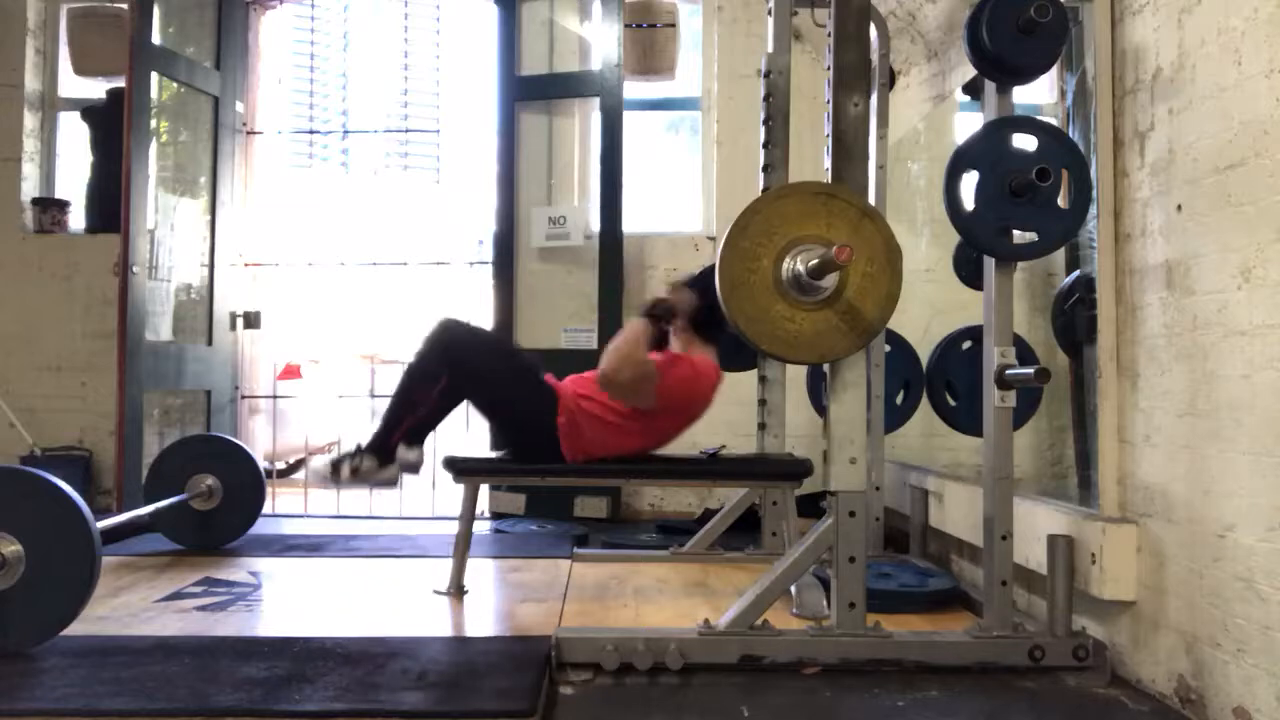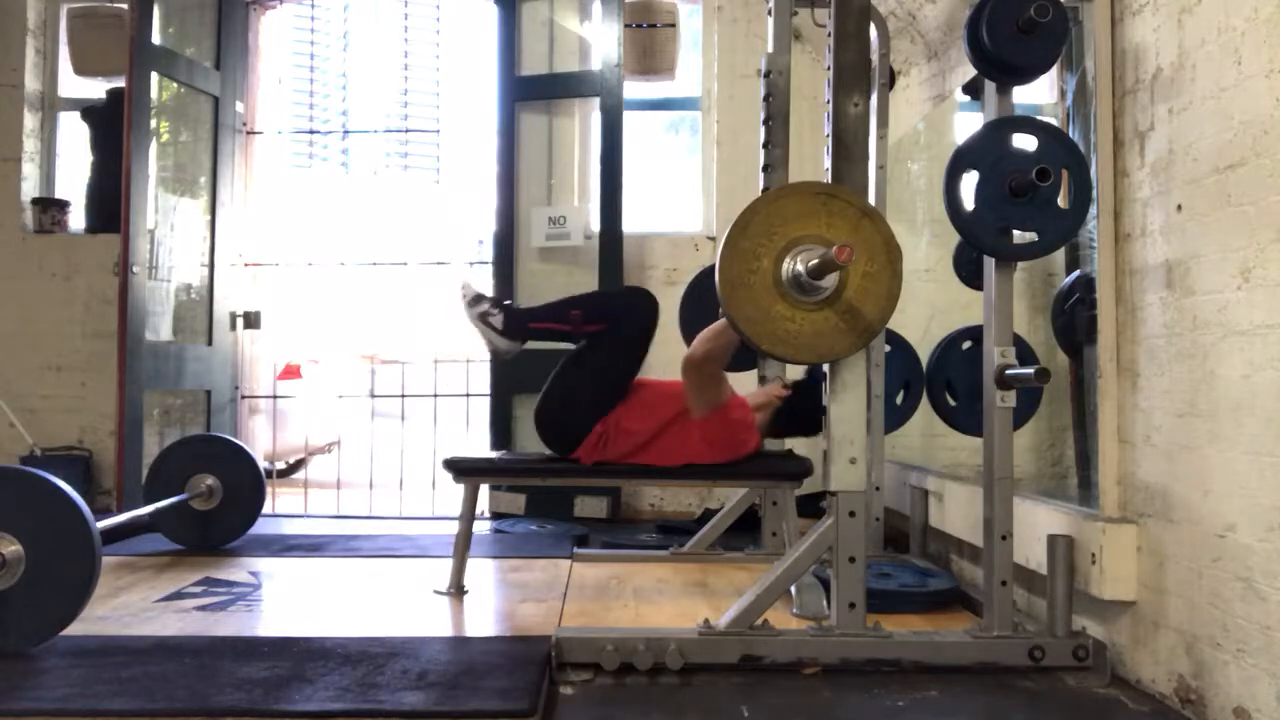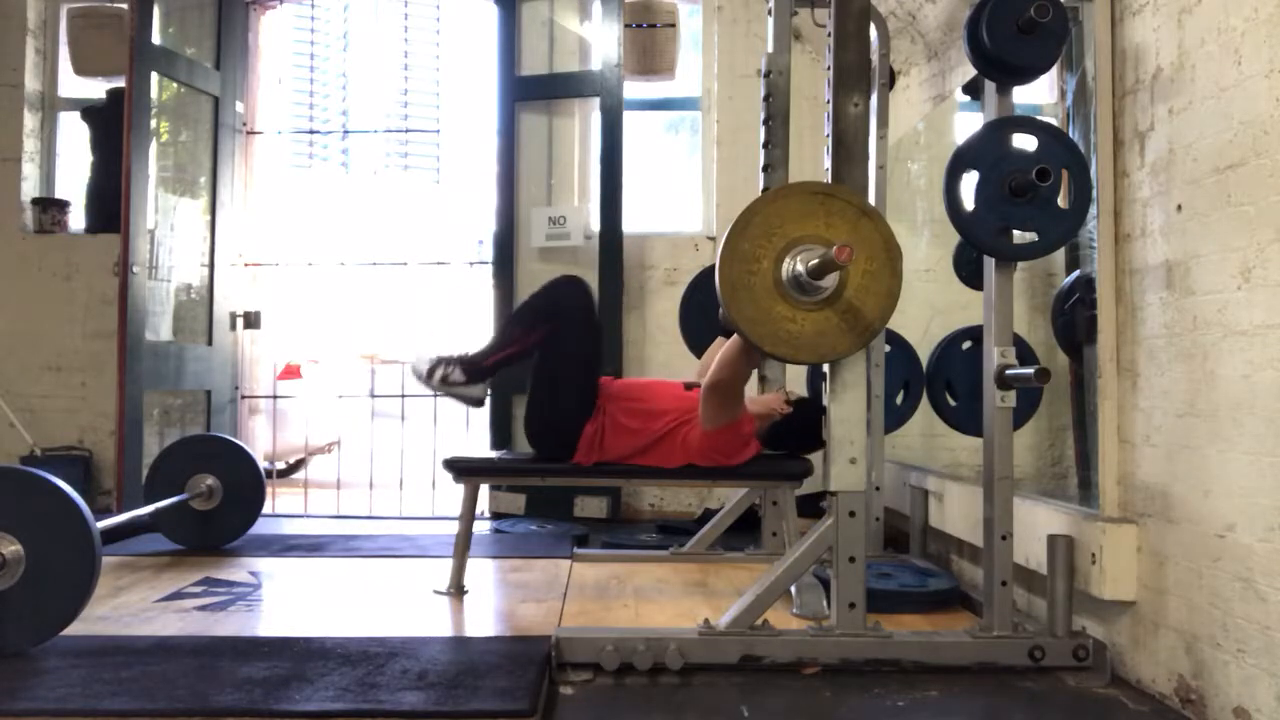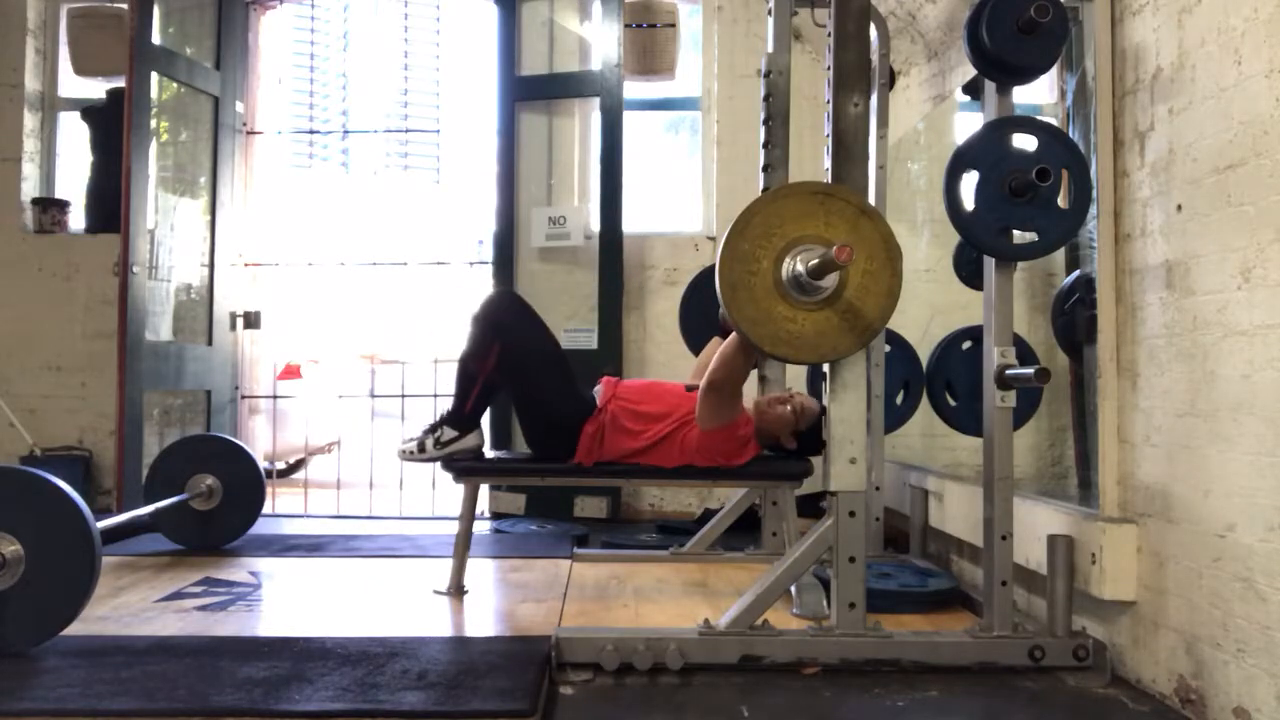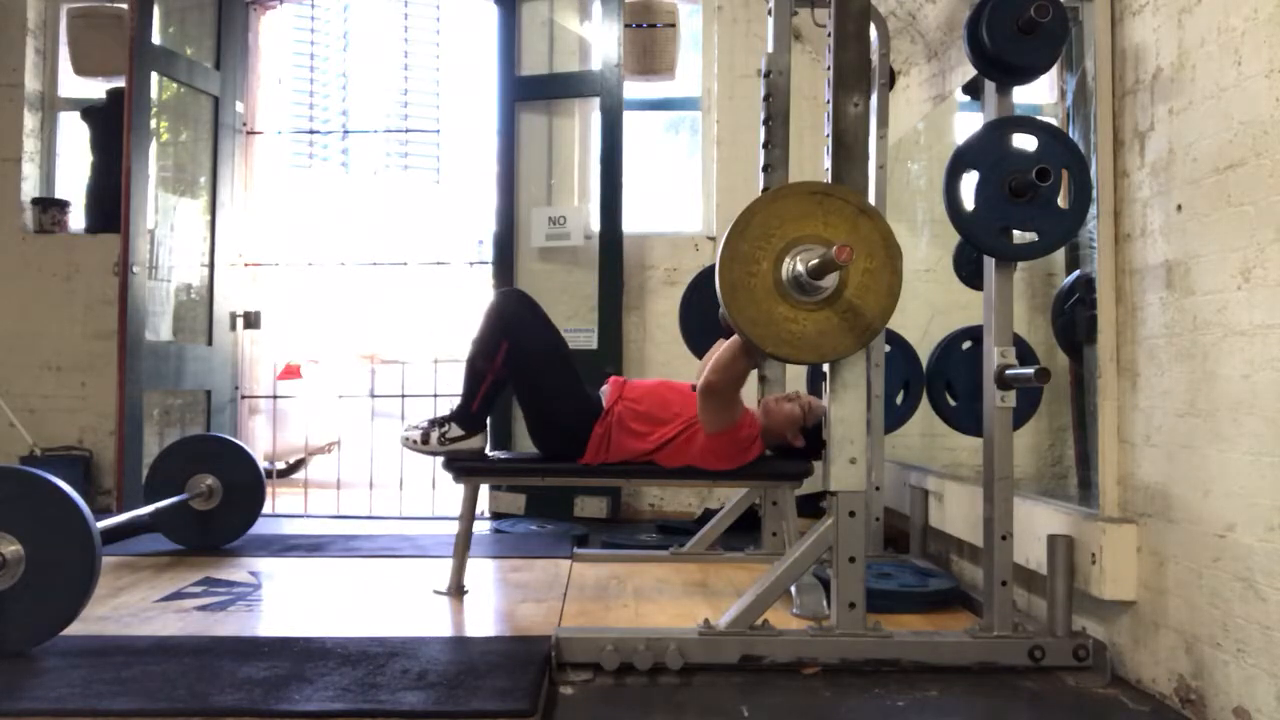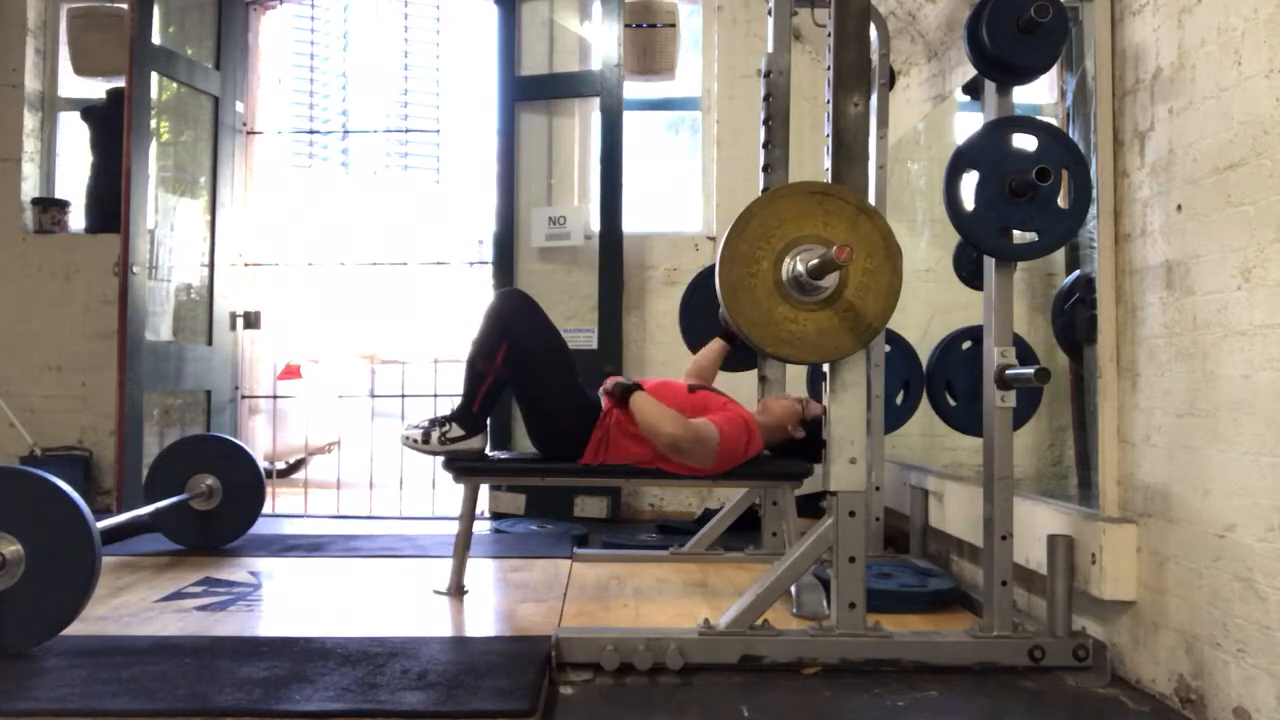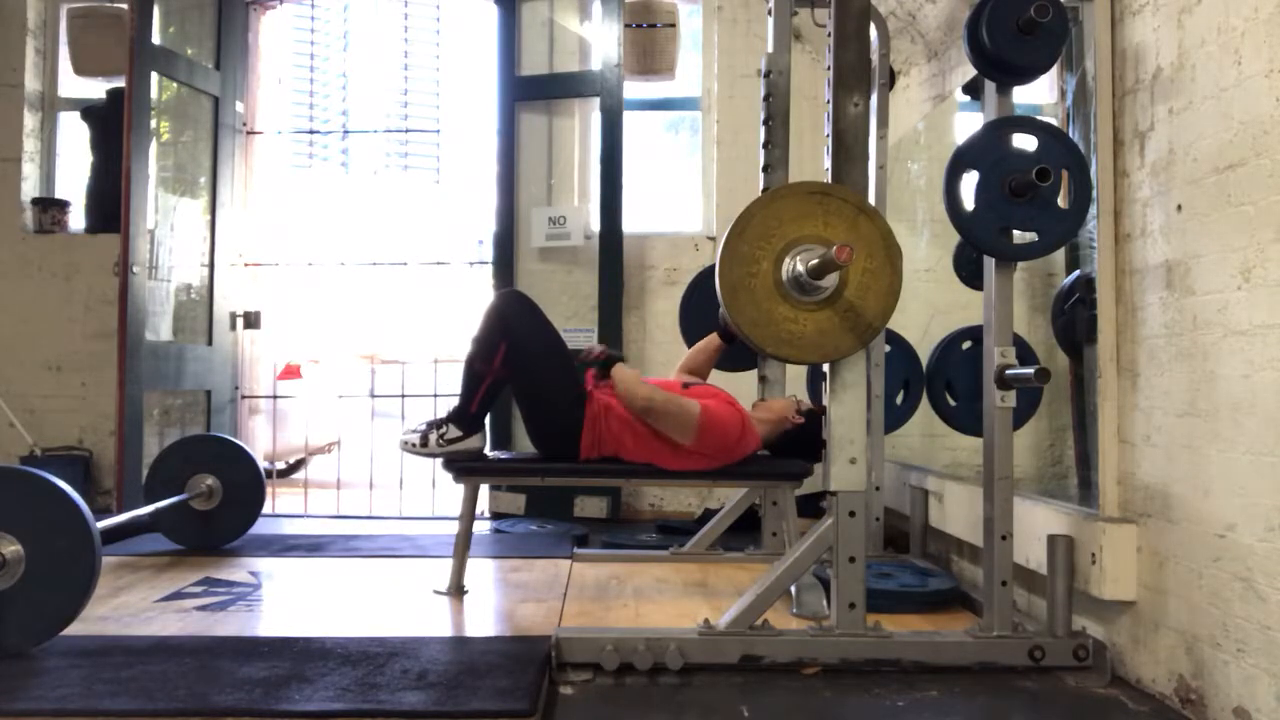
dt=0.5s
person 1, frame 1
left shoulder: (683, 375)
right shoulder: (704, 373)
left elbow: (613, 376)
left wrist: (653, 315)
right wrist: (661, 319)
left hip: (554, 431)
right hip: (559, 425)
left knee: (452, 342)
right knee: (469, 347)
left ankle: (379, 458)
right ankle: (404, 443)
person 1, frame 2
left shoulder: (730, 426)
right shoulder: (743, 428)
left elbow: (697, 361)
right elbow: (705, 364)
left hip: (576, 426)
right hip: (594, 424)
left knee: (636, 306)
right knee: (632, 311)
left ankle: (508, 325)
right ankle: (510, 327)
person 1, frame 3
left shoulder: (730, 439)
right shoulder: (741, 433)
left elbow: (719, 382)
right elbow: (707, 378)
right wrist: (736, 327)
left hip: (572, 431)
right hip: (587, 422)
left knee: (567, 294)
right knee: (567, 299)
left ankle: (469, 374)
right ankle: (476, 371)
person 1, frame 4
left shoulder: (732, 442)
right shoulder: (739, 428)
left elbow: (717, 382)
right elbow: (703, 377)
right wrist: (732, 326)
left hip: (573, 433)
right hip: (588, 410)
left knee: (500, 312)
right knee: (504, 309)
left ankle: (459, 429)
right ankle: (461, 426)
person 1, frame 5
left shoulder: (740, 440)
right shoulder: (742, 428)
left elbow: (711, 386)
right elbow: (711, 381)
right wrist: (737, 330)
left hip: (580, 433)
right hip: (593, 415)
left knee: (510, 310)
right knee: (513, 308)
left ankle: (465, 427)
right ankle: (465, 423)
person 1, frame 6
left shoulder: (738, 435)
right shoulder: (738, 424)
left elbow: (675, 438)
right elbow: (692, 383)
left wrist: (630, 393)
right wrist: (728, 335)
left hip: (579, 435)
right hip: (592, 415)
left knee: (509, 309)
right knee: (513, 308)
left ankle: (466, 427)
right ankle: (468, 422)
person 1, frame 7
left shoulder: (730, 428)
right shoulder: (733, 424)
left elbow: (648, 402)
right elbow: (684, 375)
left wrist: (609, 363)
right wrist: (726, 333)
left hip: (576, 429)
right hip: (584, 422)
left knee: (509, 310)
right knee: (513, 311)
left ankle: (463, 427)
right ankle: (464, 424)
